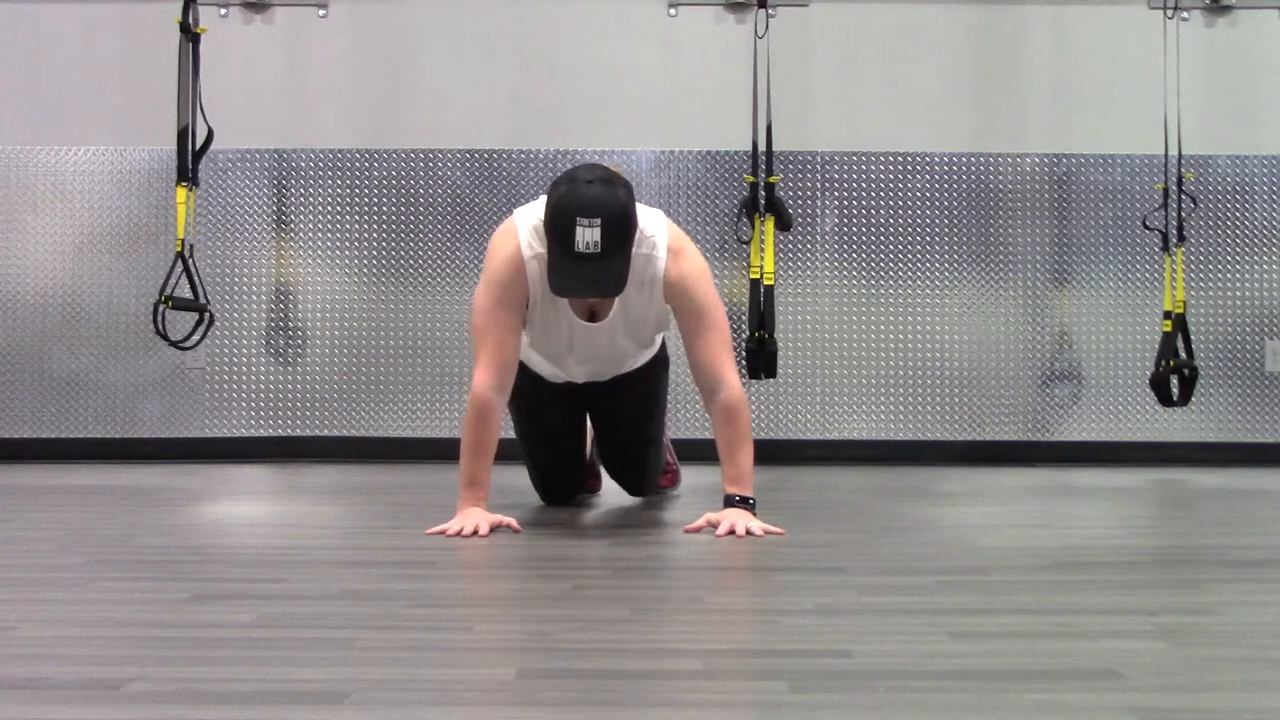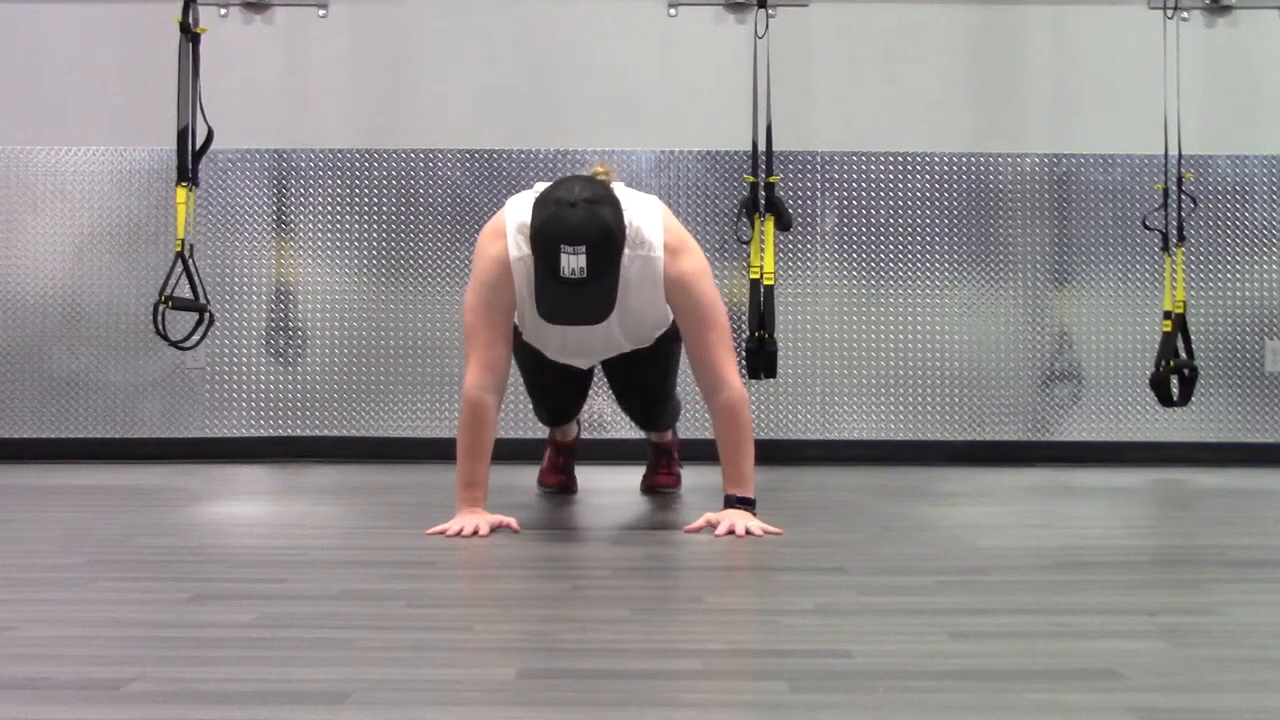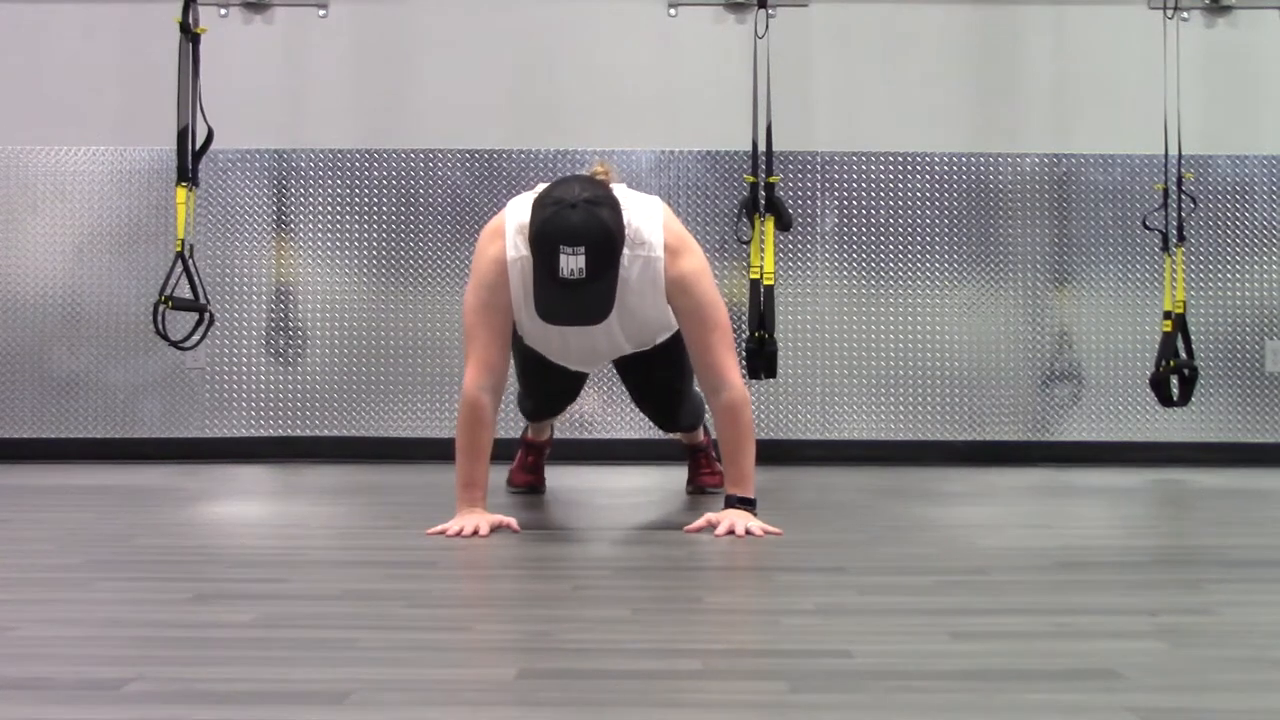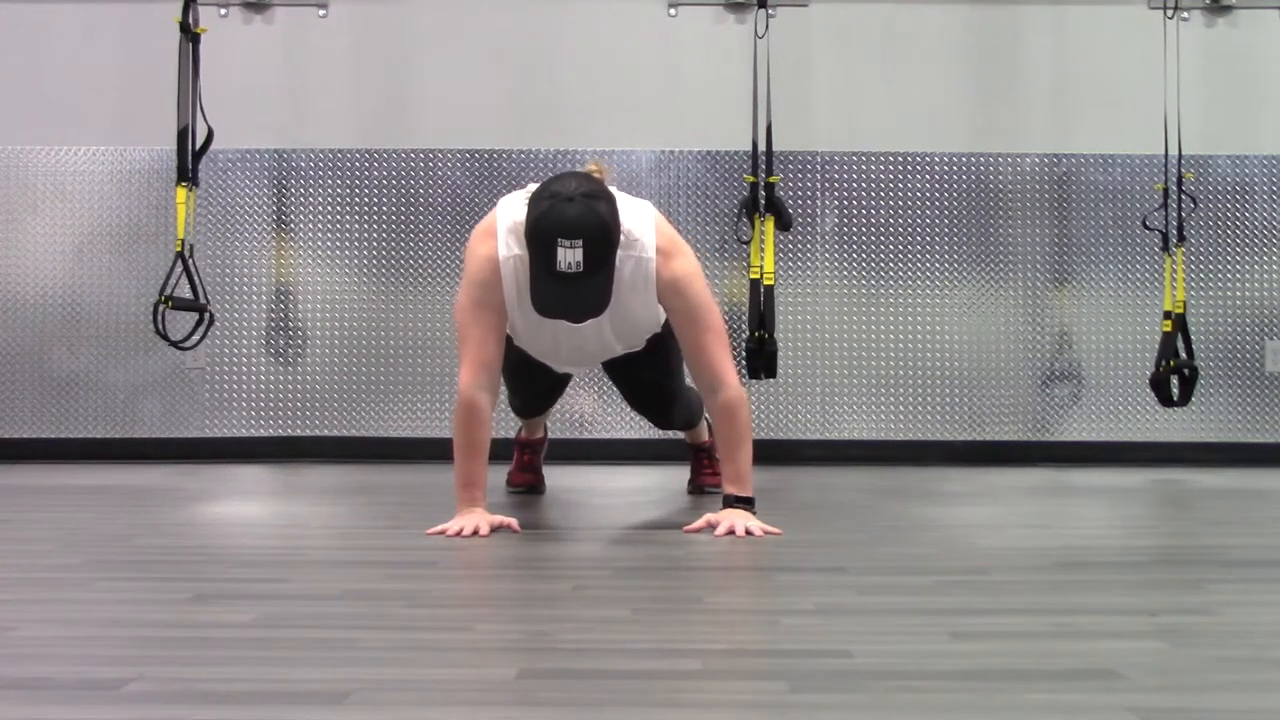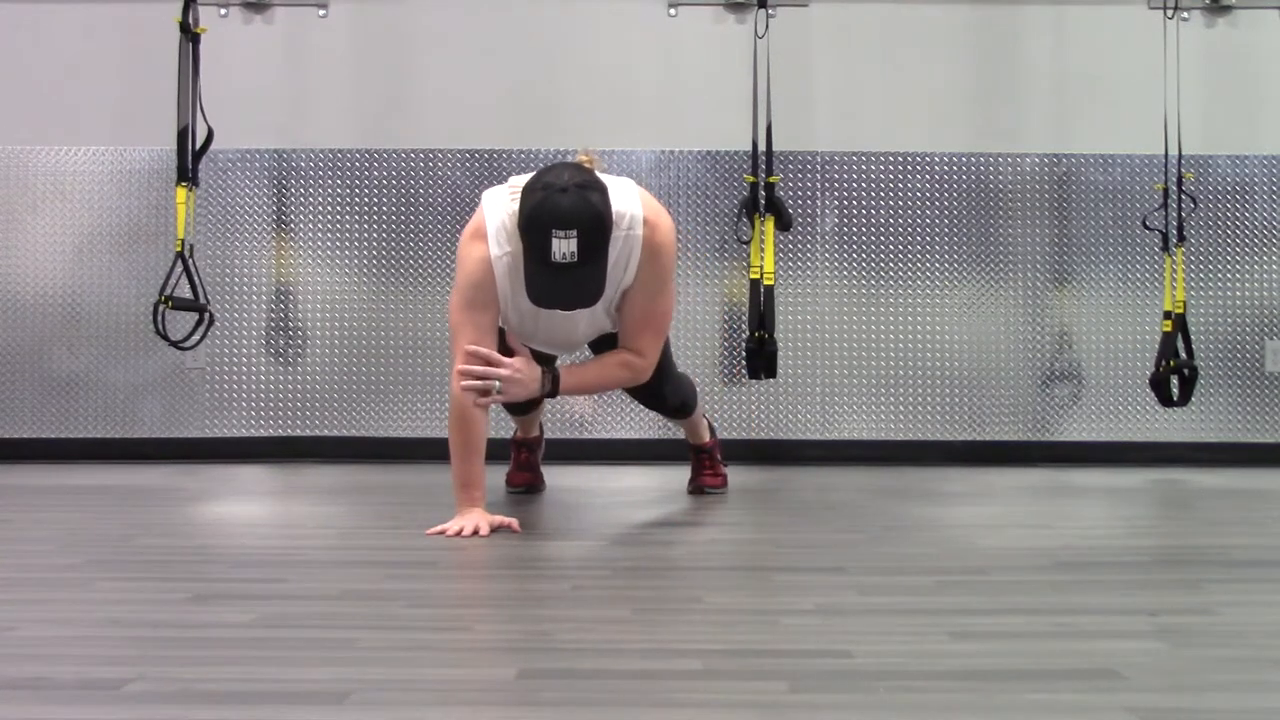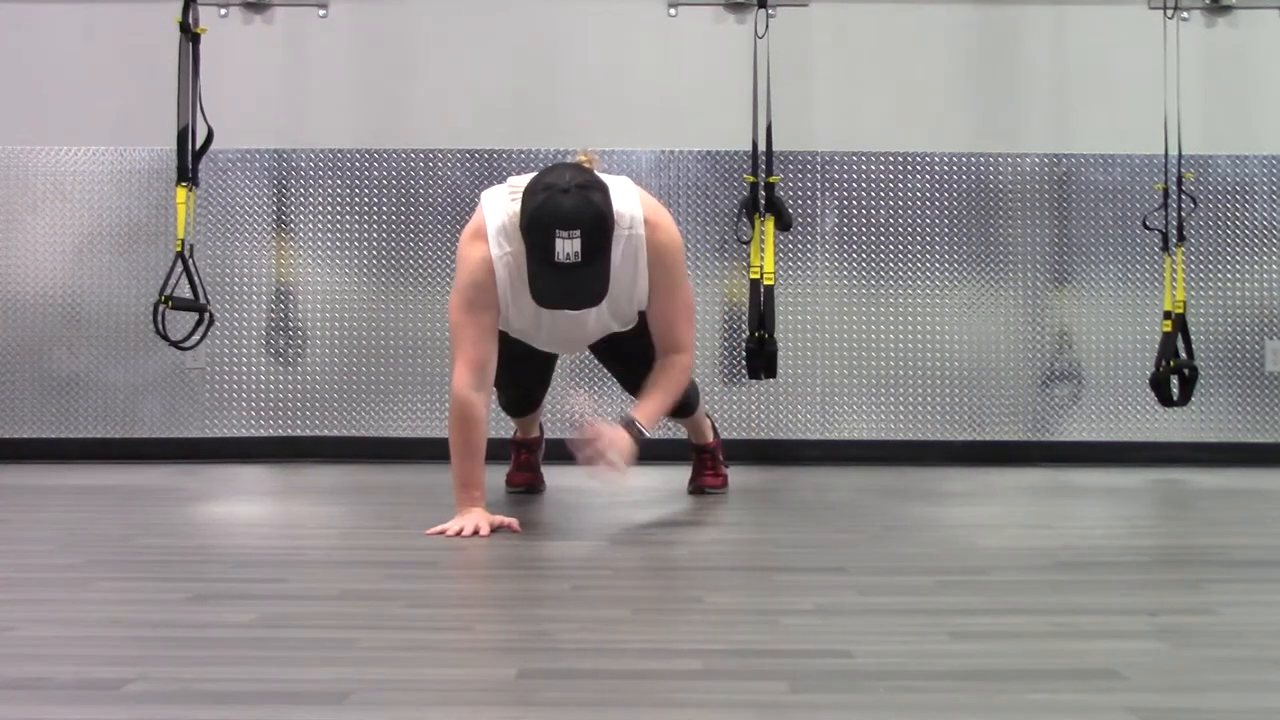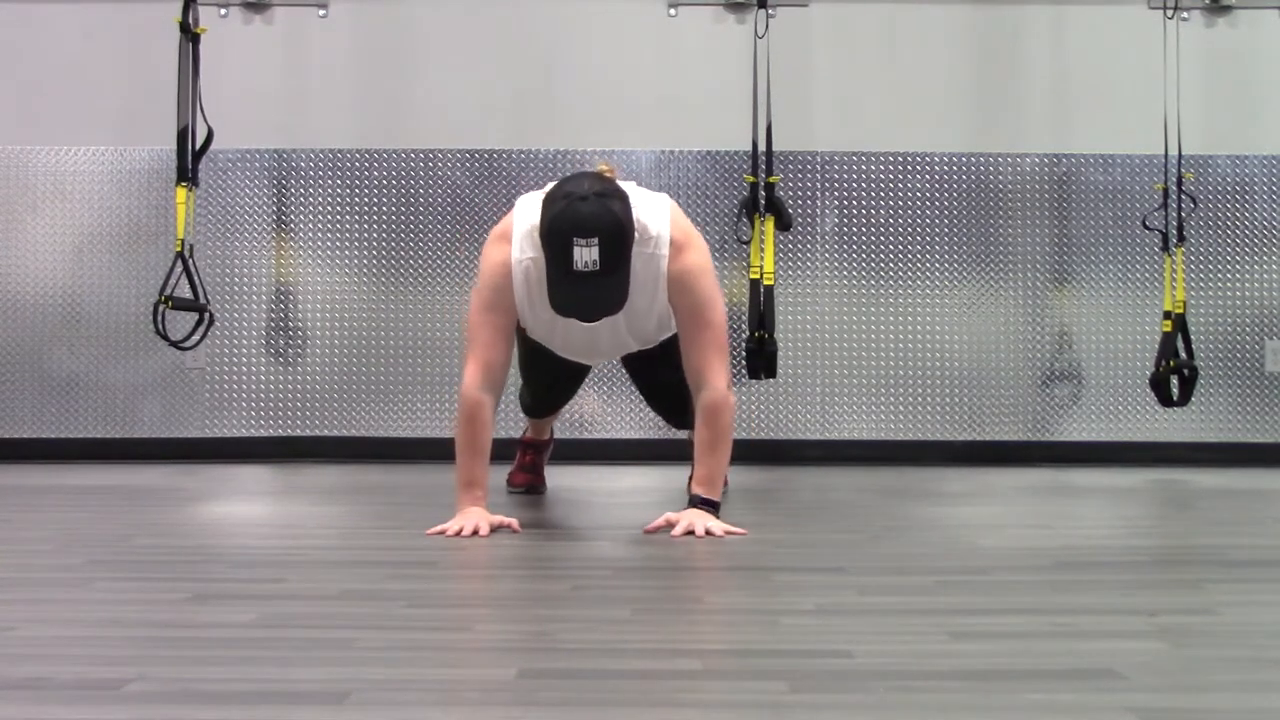
dt=0.7s
person 1, frame 1
left shoulder: (672, 254)
right shoulder: (514, 247)
left elbow: (723, 384)
right elbow: (489, 384)
left wrist: (739, 501)
right wrist: (472, 504)
left hip: (631, 365)
right hip: (540, 367)
left knee: (640, 482)
right knee: (558, 492)
left ankle: (656, 443)
right ankle: (581, 445)
person 1, frame 2
left shoulder: (668, 247)
right shoulder: (502, 242)
left elbow: (723, 383)
right elbow: (481, 383)
left wrist: (740, 502)
right wrist: (471, 505)
left ankle: (662, 442)
right ankle: (563, 440)
person 1, frame 3
left shoulder: (669, 247)
right shoulder: (502, 244)
left elbow: (725, 384)
right elbow: (480, 384)
left wrist: (740, 502)
right wrist: (470, 506)
left ankle: (697, 442)
right ankle: (535, 441)
person 1, frame 4
left shoulder: (660, 251)
right shoulder: (493, 244)
left elbow: (723, 384)
right elbow: (475, 384)
left wrist: (738, 501)
right wrist: (471, 506)
right knee: (528, 398)
left ankle: (702, 440)
right ankle: (531, 439)
person 1, frame 5
left shoulder: (649, 227)
right shoulder: (485, 239)
left elbow: (638, 360)
right elbow: (468, 378)
left wrist: (545, 381)
right wrist: (470, 505)
left knee: (657, 385)
right knee: (515, 386)
left ankle: (703, 439)
right ankle: (527, 440)
person 1, frame 6
left shoulder: (651, 228)
right shoulder: (485, 240)
left elbow: (677, 353)
right elbow: (470, 382)
left wrist: (632, 428)
right wrist: (470, 505)
left knee: (658, 381)
right knee: (516, 390)
left ankle: (705, 440)
right ankle: (527, 441)
person 1, frame 7
left shoulder: (677, 245)
right shoulder: (509, 245)
left elbow: (713, 385)
right elbow: (480, 383)
left wrist: (704, 503)
right wrist: (471, 504)
left knee: (682, 407)
left ankle: (707, 449)
right ankle: (534, 442)
